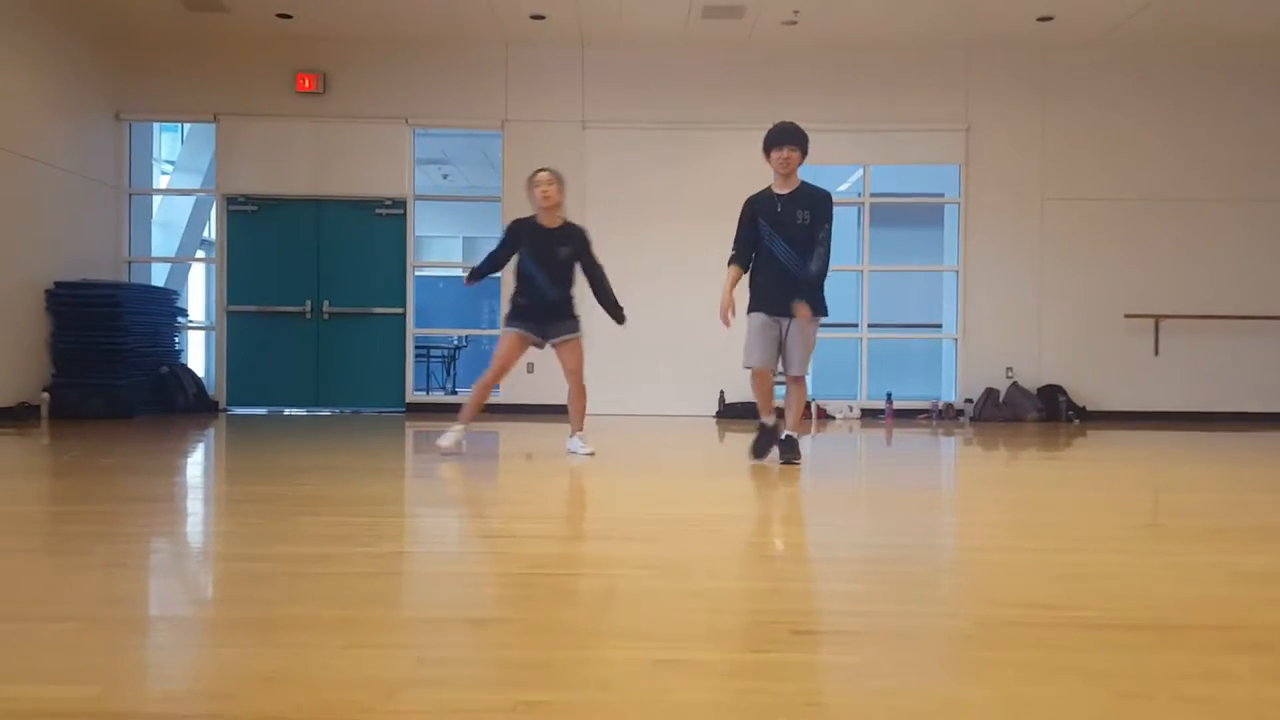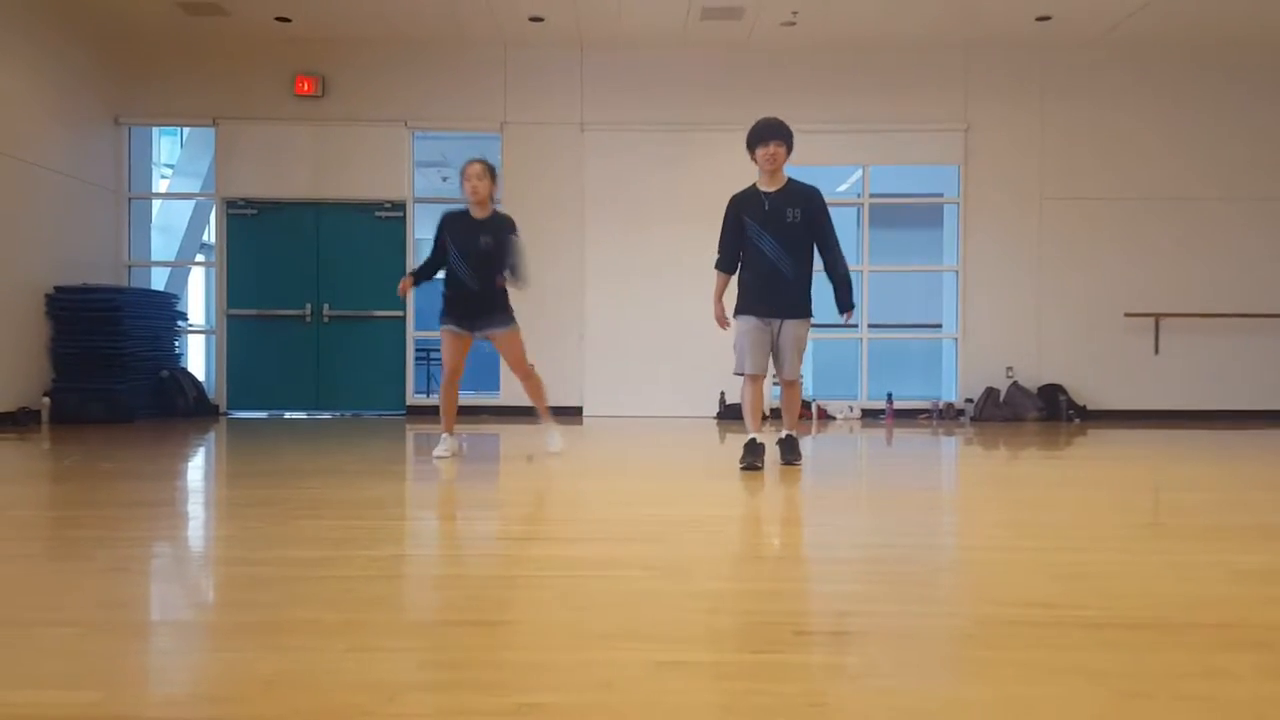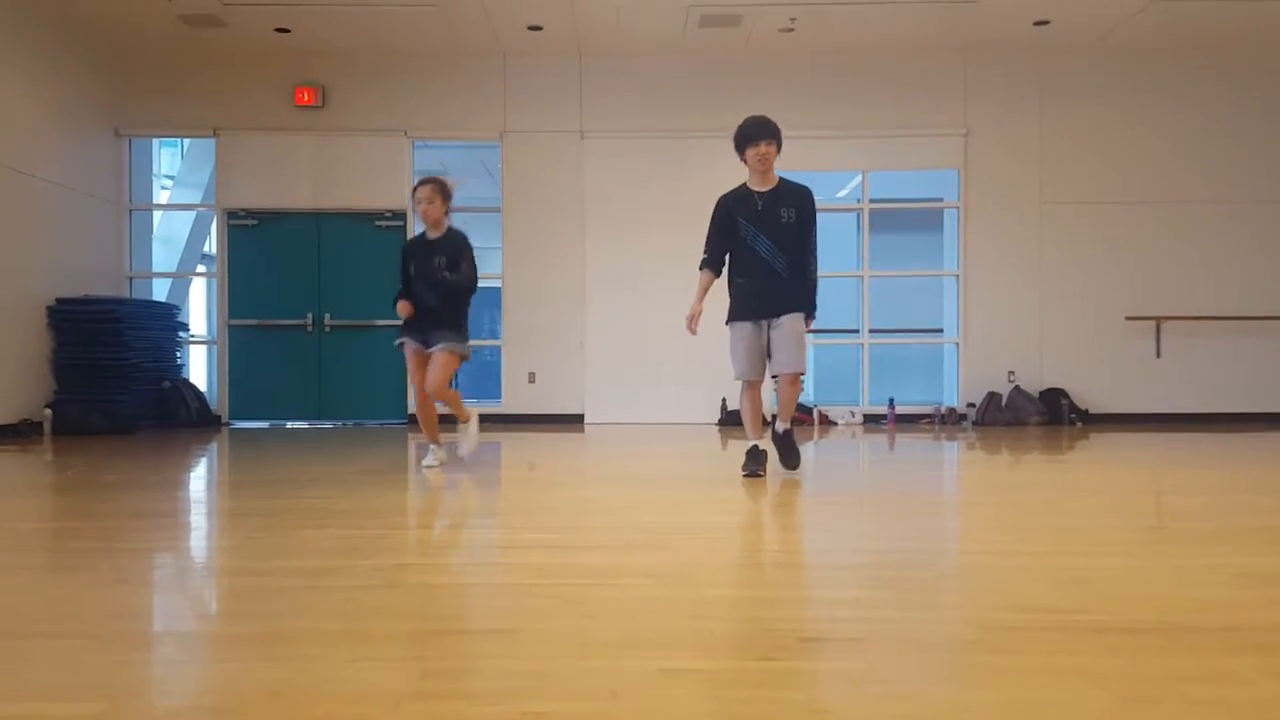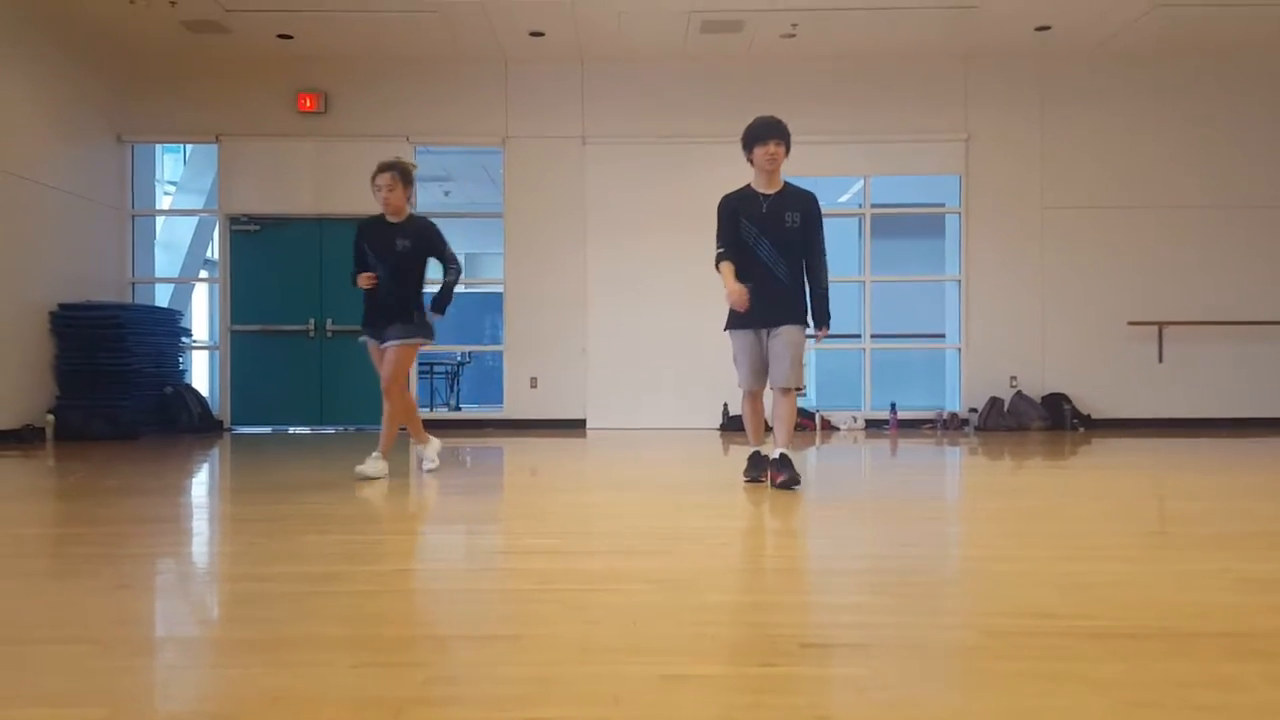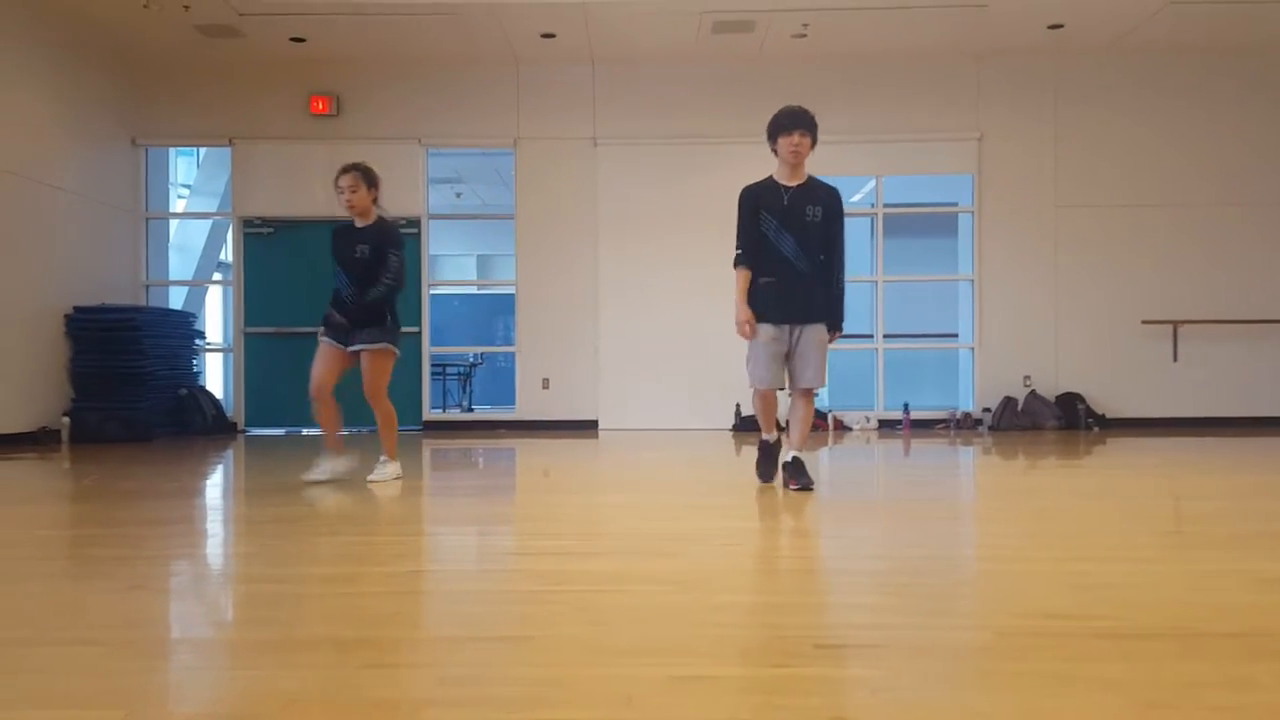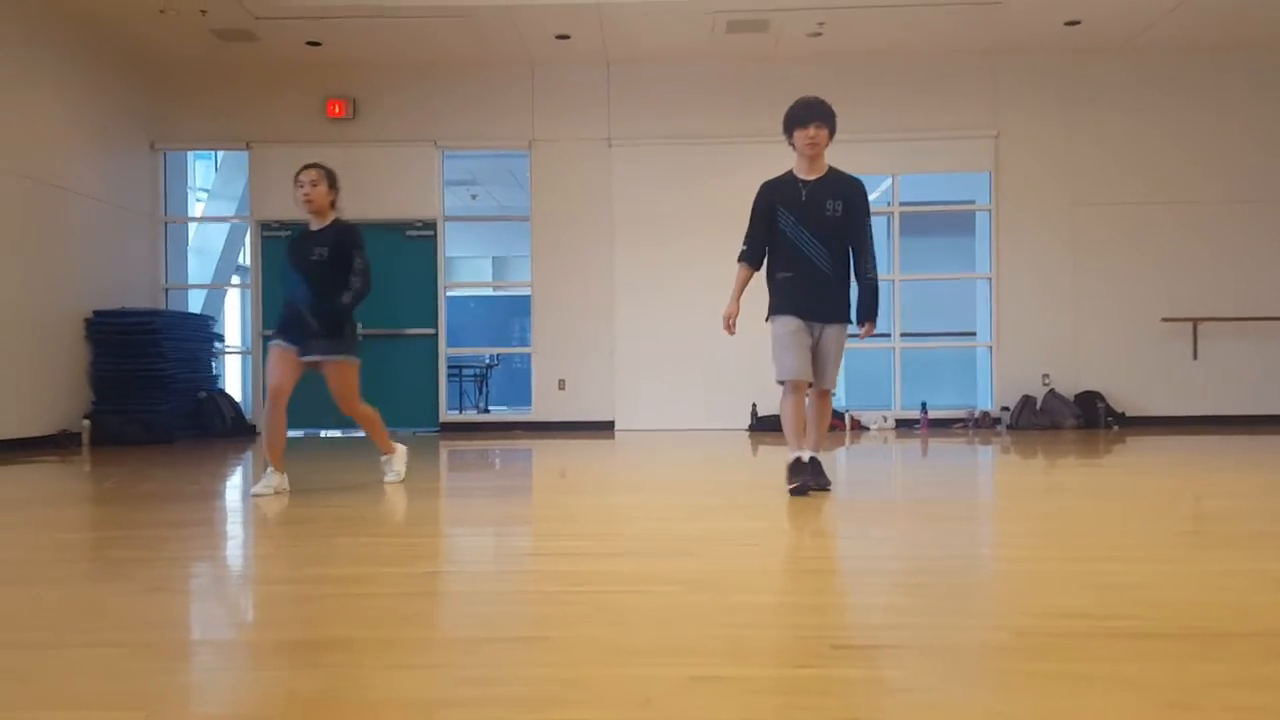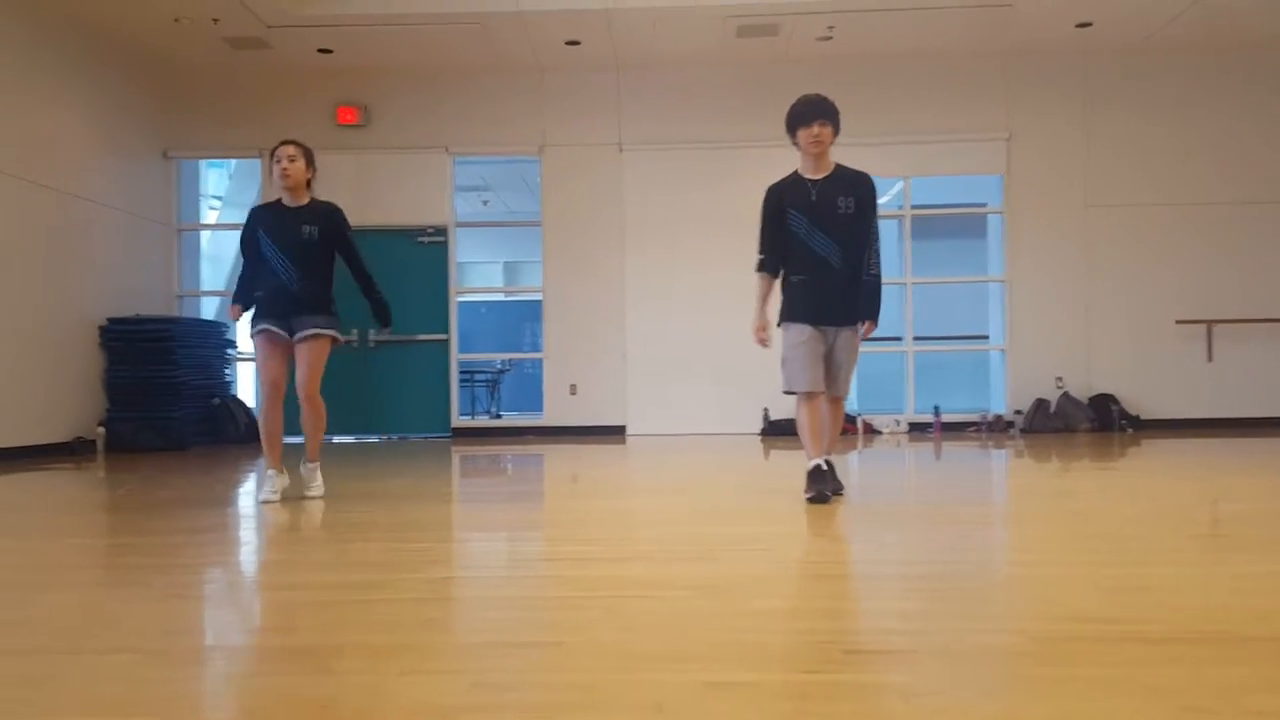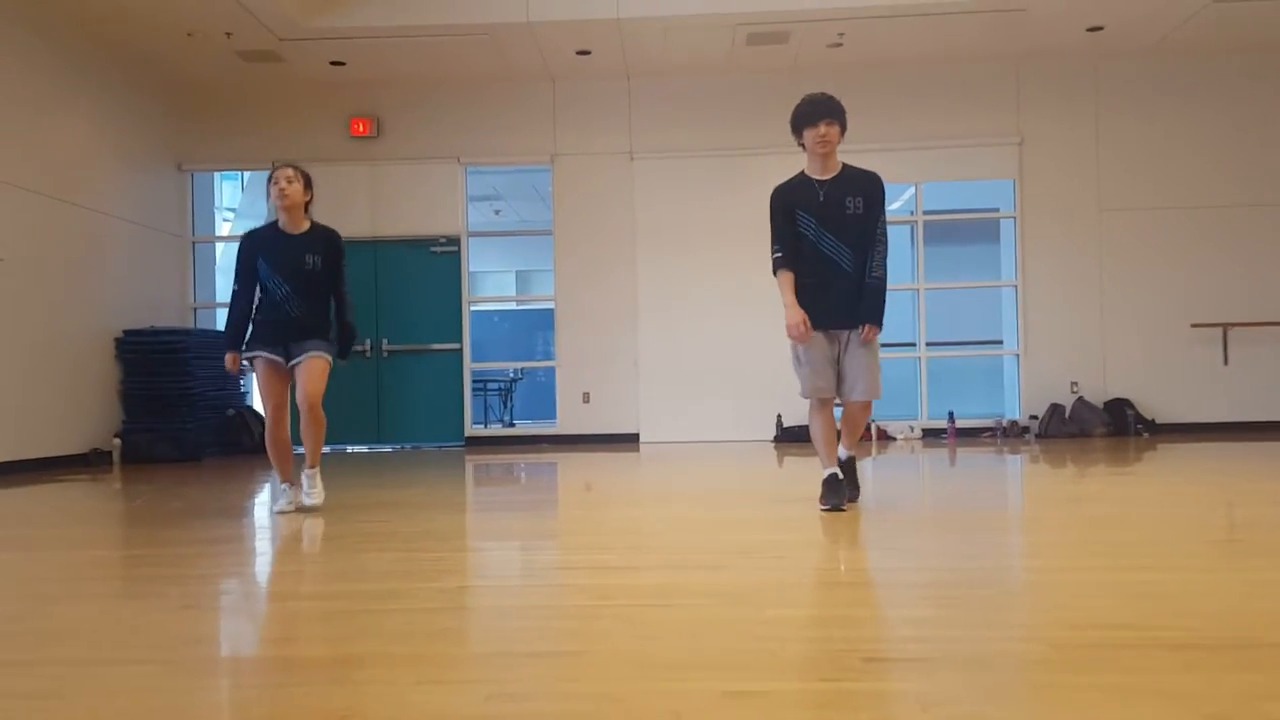
dt=0.3s
person 1, frame 1
left shoulder: (819, 199)
right shoulder: (755, 204)
left elbow: (821, 253)
right elbow: (742, 253)
left wrist: (807, 297)
right wrist: (728, 290)
left hip: (803, 303)
right hip: (762, 303)
left knee: (795, 373)
right knee: (758, 368)
left ankle: (789, 437)
right ankle: (768, 423)
person 1, frame 2
left shoulder: (808, 197)
right shoulder: (740, 202)
left elbow: (829, 250)
right elbow: (728, 256)
left wrist: (845, 297)
right wrist: (718, 299)
left hip: (794, 306)
right hip: (751, 305)
left knee: (790, 378)
right knee: (752, 374)
left ankle: (788, 437)
right ankle: (753, 442)
person 1, frame 3
left shoulder: (799, 197)
right shoulder: (729, 204)
left elbow: (808, 255)
right elbow: (714, 257)
left wrist: (810, 304)
right wrist: (698, 300)
left hip: (788, 306)
right hip: (744, 308)
left knee: (790, 375)
right knee: (750, 380)
left ankle: (783, 429)
right ankle: (755, 449)
person 1, frame 4
left shoulder: (805, 202)
right shoulder: (732, 203)
left elbow: (816, 261)
right elbow: (724, 252)
left wrist: (822, 313)
right wrist: (731, 283)
left hip: (789, 313)
right hip: (746, 313)
left knee: (785, 386)
right knee: (751, 388)
left ankle: (780, 458)
right ankle: (756, 454)
person 1, frame 5
left shoulder: (828, 197)
right shoulder: (753, 196)
left elbow: (835, 261)
right elbow: (744, 255)
left wrist: (835, 315)
right wrist: (742, 304)
left hip: (812, 311)
right hip: (767, 310)
left knee: (805, 387)
right knee: (765, 386)
left ankle: (794, 460)
right ankle: (769, 439)
person 1, frame 6
left shoulder: (850, 189)
right shoulder: (772, 191)
left elbow: (863, 251)
right elbow: (753, 250)
left wrist: (869, 307)
right wrist: (735, 299)
left hip: (833, 307)
right hip: (787, 305)
left knee: (822, 388)
right knee: (794, 382)
left ankle: (813, 459)
right ankle: (797, 461)
person 1, frame 7
left shoulder: (859, 185)
right shoulder: (780, 194)
left elbow: (869, 251)
right elbow: (769, 259)
left wrist: (870, 307)
right wrist: (760, 312)
left hip: (845, 310)
right hip: (799, 311)
left knee: (836, 393)
right knee: (807, 391)
left ankle: (827, 462)
right ankle: (816, 469)
person 1, frame 8
left shoulder: (867, 185)
right shoulder: (786, 195)
left elbow: (877, 253)
right elbow: (783, 257)
left wrist: (873, 312)
right wrist: (791, 307)
left hip: (856, 313)
right hip: (811, 316)
left knee: (861, 398)
right knee: (821, 398)
left ankle: (845, 456)
right ankle: (831, 477)
person 2, frame 1
left shoulder: (576, 235)
right shoulder: (520, 229)
left elbow: (595, 274)
right elbow: (498, 258)
left wrist: (615, 311)
right wrist: (474, 275)
left hip: (560, 316)
right hip: (524, 313)
left knee: (576, 377)
right knee: (494, 373)
left ankle: (576, 436)
right ankle: (459, 428)
person 2, frame 2
left shoulder: (503, 224)
right shoulder: (449, 222)
left elbow: (512, 256)
right elbow: (436, 260)
left wrist: (514, 276)
right wrist: (413, 278)
left hip: (494, 307)
right hip: (457, 306)
left knee: (522, 369)
right knee: (450, 374)
left ankle: (548, 424)
right ankle: (448, 436)
person 2, frame 3
left shoulder: (458, 242)
right shoulder: (411, 247)
left elbow: (468, 284)
right elbow: (406, 287)
left wrist: (433, 279)
right wrist: (401, 302)
left hip: (450, 328)
right hip: (416, 327)
left knee: (434, 388)
right knee: (420, 392)
left ankle: (466, 418)
right ankle: (435, 447)
person 2, frame 4
left shoulder: (423, 228)
right shoulder: (366, 229)
left elbow: (451, 264)
right elbow: (359, 270)
left wrist: (442, 297)
right wrist: (359, 280)
left hip: (408, 319)
right hip: (375, 319)
left knee: (390, 386)
right knee: (396, 390)
left ankle: (381, 457)
right ankle: (425, 442)
person 2, frame 5
left shoulder: (388, 233)
right shoulder: (339, 235)
left elbow: (392, 281)
left wrist: (360, 309)
right wrist: (330, 318)
left hip: (376, 325)
right hip: (340, 325)
left knee: (374, 394)
right knee: (318, 388)
left ankle: (390, 460)
right ankle: (336, 456)
person 2, frame 6
left shoulder: (346, 235)
right shoulder: (295, 241)
left elbow: (360, 282)
left wrist: (334, 314)
right wrist: (292, 318)
left hip: (333, 333)
right hip: (290, 330)
left knee: (350, 405)
right knee: (274, 395)
left ankle: (392, 451)
right ankle: (275, 472)
person 2, frame 7
left shoulder: (328, 214)
right shoulder: (260, 216)
left elbow: (354, 261)
right elbow: (251, 263)
left wrist: (378, 302)
right wrist: (240, 298)
left hip: (315, 312)
right hip: (270, 312)
left knee: (308, 391)
right knee: (270, 390)
left ankle: (312, 466)
right ankle: (275, 472)
person 2, frame 8
left shoulder: (328, 240)
right shoulder: (254, 241)
left elbow: (340, 293)
right elbow: (241, 294)
left wrist: (347, 338)
right wrist: (232, 344)
left hip: (313, 337)
right hip: (268, 337)
left knee: (309, 403)
right knee: (275, 416)
left ankle: (312, 474)
right ankle: (287, 486)
